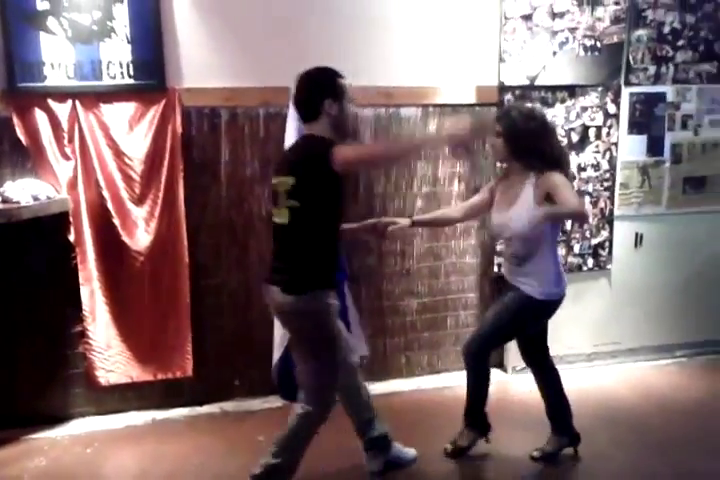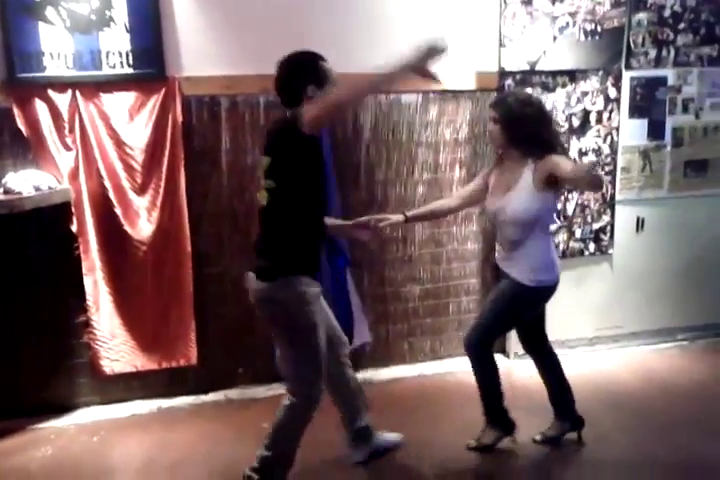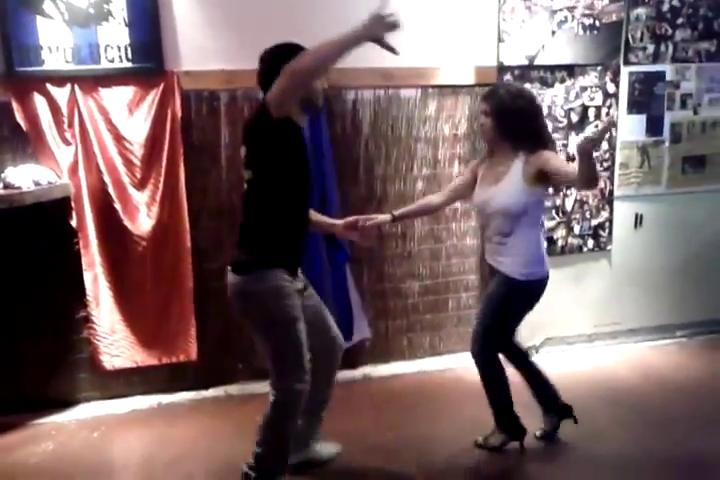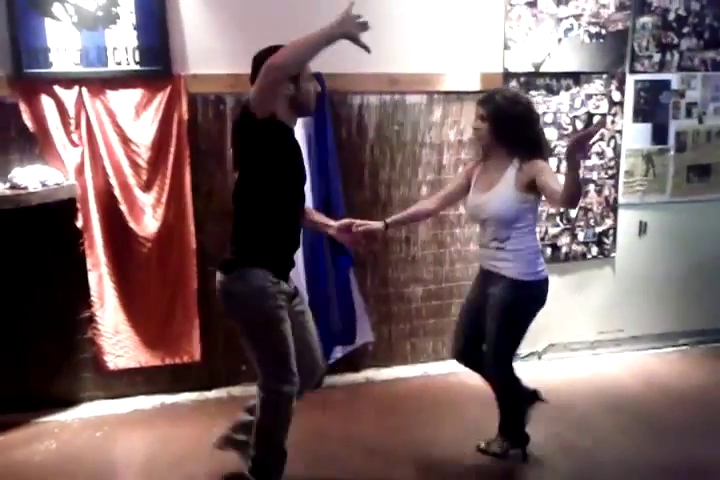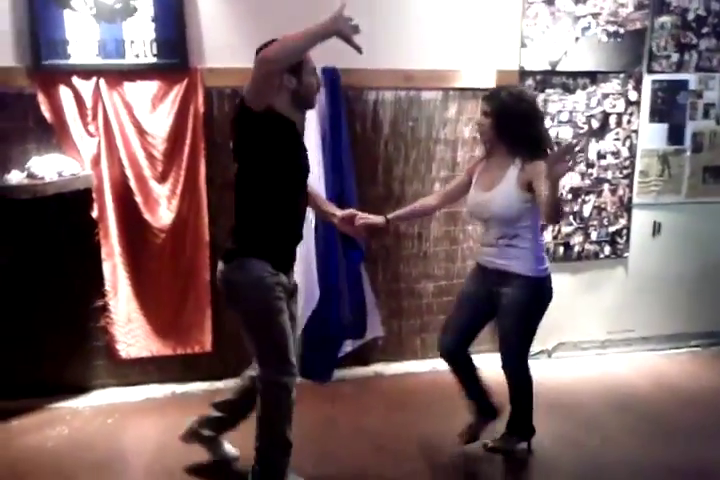
dt=0.1s
person 1, frame 1
left shoulder: (292, 158)
right shoulder: (318, 153)
right elbow: (372, 154)
left wrist: (346, 227)
right wrist: (444, 137)
left hip: (285, 287)
right hip: (306, 294)
left knee: (342, 370)
right knee: (318, 397)
person 1, frame 2
left shoulder: (290, 144)
right shoulder: (290, 134)
right elbow: (338, 98)
left wrist: (338, 226)
right wrist: (408, 67)
left hip: (293, 278)
right hip: (284, 283)
left knee: (335, 355)
right knee: (307, 385)
left ankle: (363, 439)
person 1, frame 3
left shoulder: (281, 134)
right shoulder: (267, 124)
right elbow: (298, 71)
left wrist: (332, 225)
right wrist: (362, 32)
left hip: (282, 274)
right hip: (263, 278)
left knee: (329, 347)
right knee: (293, 382)
person 1, frame 4
left shoulder: (283, 139)
right shoulder: (253, 126)
right elbow: (276, 65)
left wrist: (326, 225)
left hip: (274, 276)
right hip: (250, 279)
left knee: (309, 366)
right knee: (281, 383)
left ankle: (246, 432)
person 1, frame 5
left shoulder: (289, 131)
right shoulder: (256, 120)
right elbow: (269, 59)
left wrist: (332, 212)
left hip: (275, 270)
right hip: (251, 270)
left knee: (277, 368)
right knee: (280, 376)
left ankle: (209, 427)
person 2, frame 1
left shoulder: (548, 180)
right shoulder: (501, 185)
left elbow: (579, 211)
right elbow: (460, 212)
left wrist: (550, 213)
right wrist: (412, 221)
left hip: (537, 292)
right hip: (517, 285)
left knee: (475, 350)
right knee: (537, 358)
left ankle: (475, 425)
right ankle: (563, 431)
person 2, frame 2
left shoulder: (545, 167)
right shoulder: (492, 172)
left elbow: (590, 182)
right elbow: (452, 204)
left wrist: (587, 175)
right wrist: (402, 218)
left hip: (530, 280)
right hip: (511, 274)
left knee: (476, 343)
right knee: (536, 345)
left ankle: (498, 423)
right ankle: (567, 417)
person 2, frame 3
left shoulder: (537, 161)
right shoulder: (483, 166)
left elbow: (583, 180)
right elbow: (442, 197)
left wrist: (586, 154)
right wrist: (393, 216)
left hip: (522, 275)
right hip: (500, 270)
left knee: (484, 346)
right knee: (503, 345)
left ankle: (508, 426)
right ankle: (554, 406)
person 2, frame 4
left shoulder: (531, 168)
right shoulder: (476, 169)
left elbow: (568, 200)
right elbow: (435, 202)
left wrist: (572, 164)
right wrist: (384, 224)
left hip: (521, 281)
right hip: (489, 275)
left knee: (495, 360)
right knee: (466, 351)
left ankle: (512, 434)
right ankle: (522, 395)
person 2, frame 5
left shoulder: (533, 168)
right shoulder: (479, 167)
left elbow: (552, 216)
right elbow: (436, 200)
left wrist: (555, 179)
right wrist: (385, 219)
left hip: (525, 279)
right hip: (485, 272)
left knee: (513, 358)
right knee: (450, 345)
left ankle: (520, 428)
right ankle: (483, 409)
